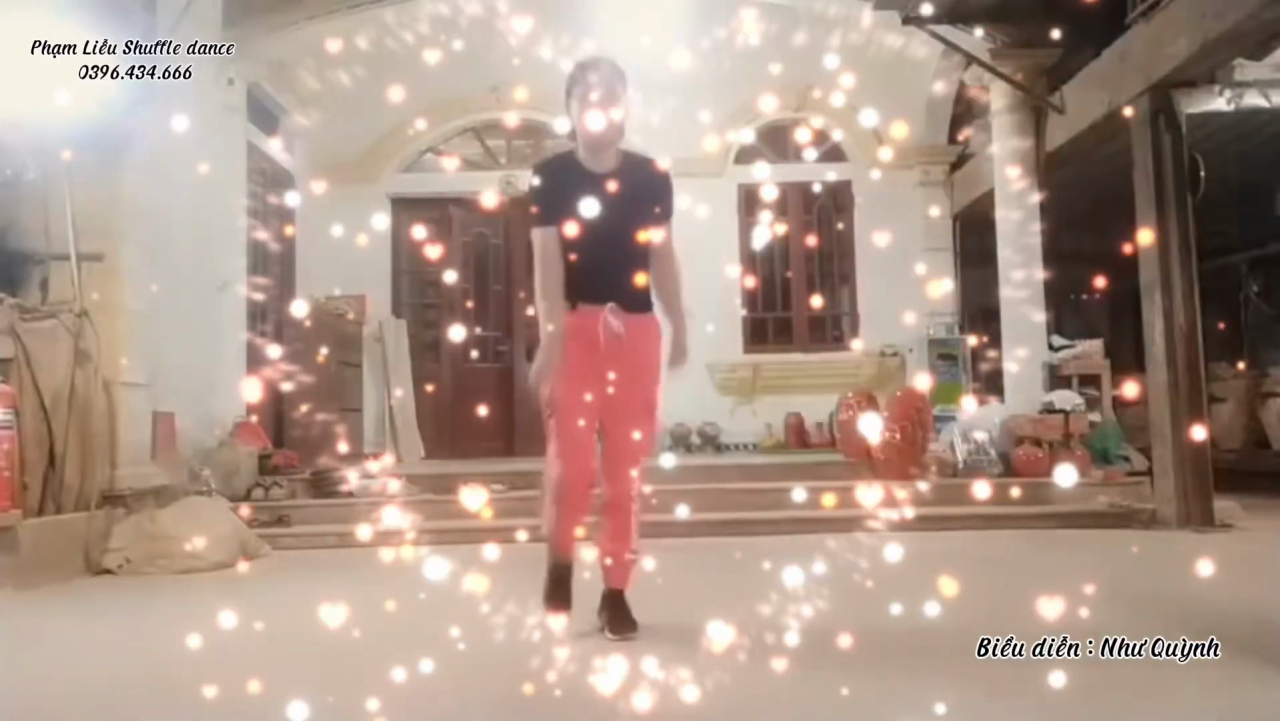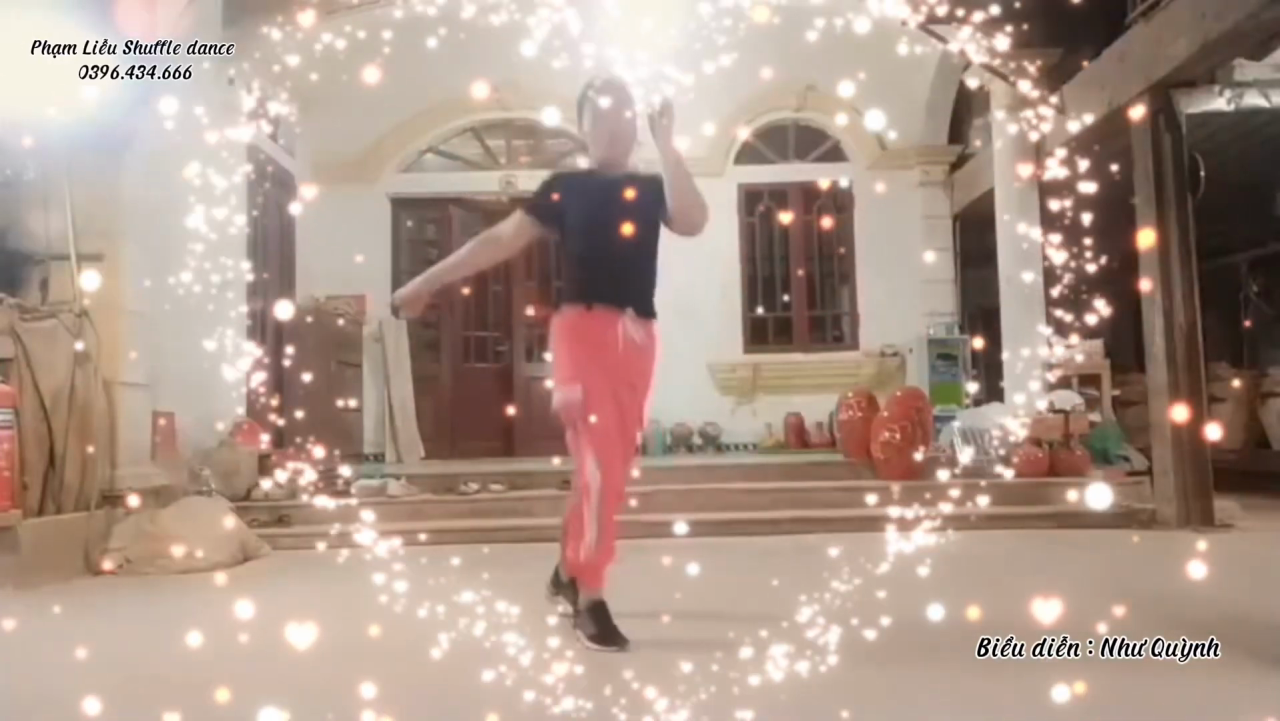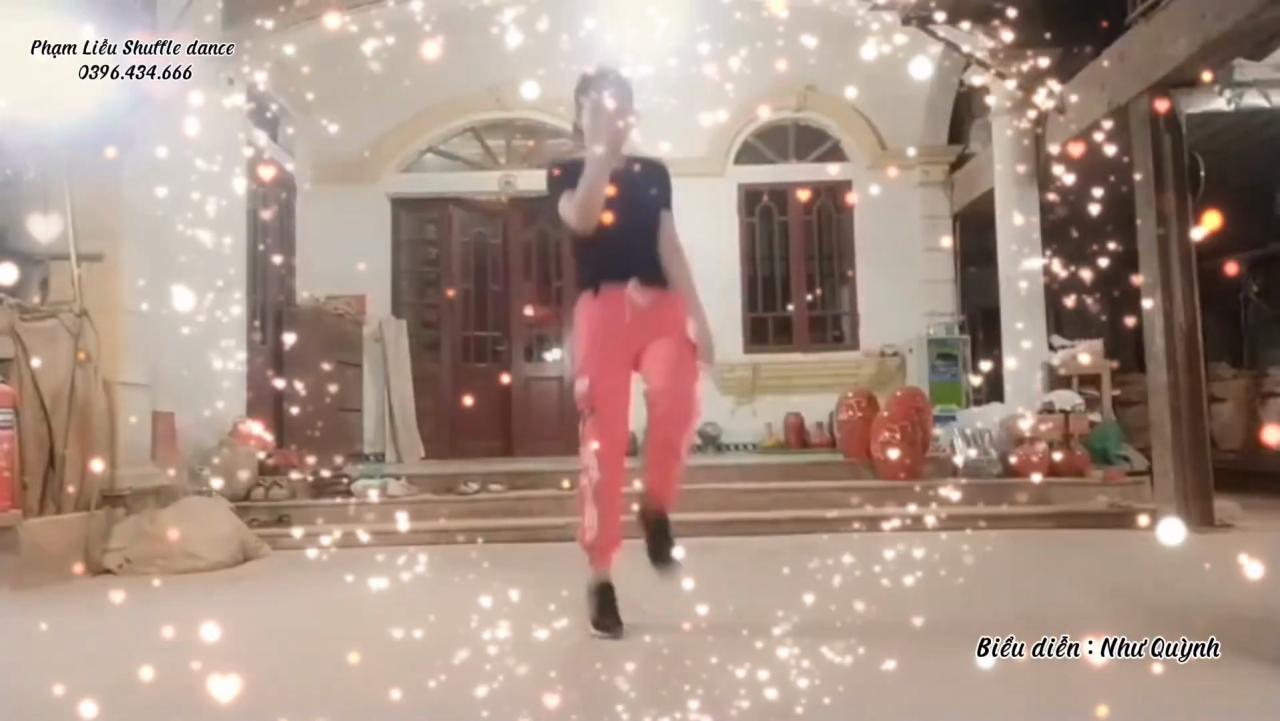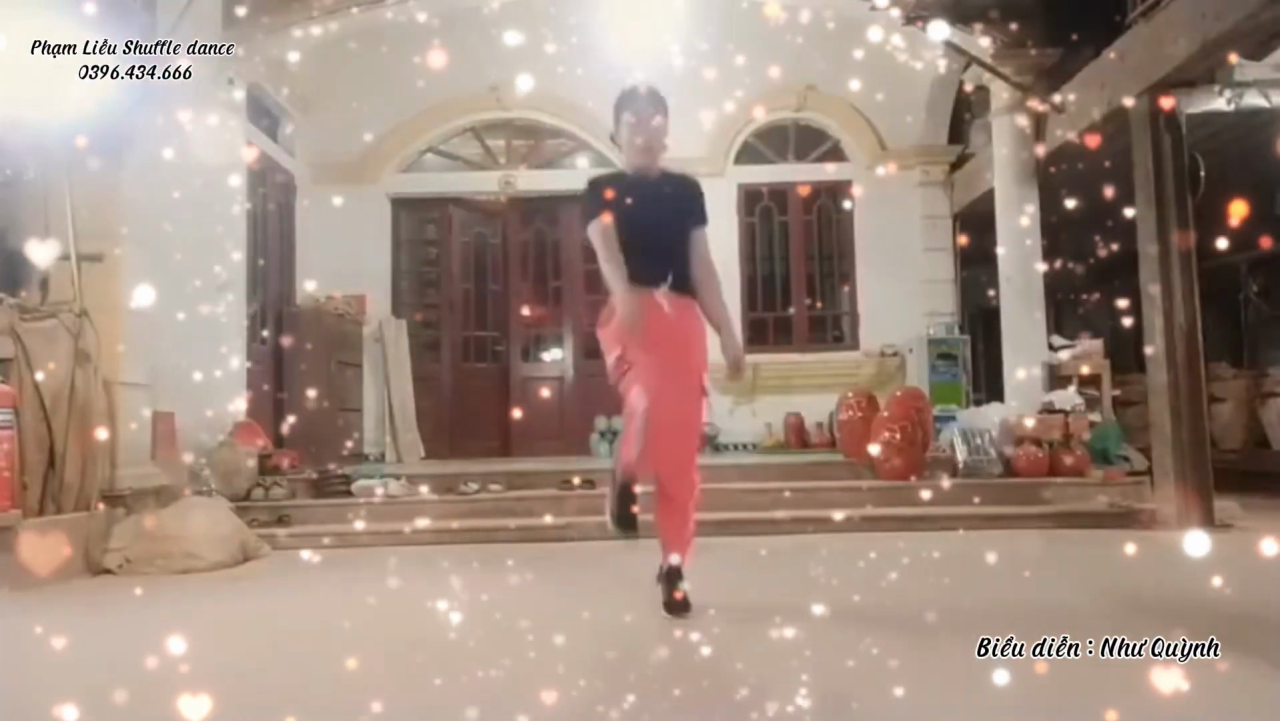
dt=0.4s
person 1, frame 1
left shoulder: (650, 176)
right shoulder: (551, 174)
right elbow: (547, 262)
left wrist: (678, 327)
right wrist: (551, 338)
left hip: (635, 330)
right hip: (575, 330)
left knee: (626, 469)
right knee: (570, 461)
left ankle: (615, 590)
right ankle: (560, 559)
person 1, frame 2
left shoulder: (655, 189)
right shoulder: (564, 188)
left elbow: (693, 222)
right elbow: (501, 241)
left wrist: (667, 146)
right wrist: (427, 283)
left hip: (637, 339)
right hip: (582, 331)
left knee: (611, 470)
right knee: (597, 466)
left ankle: (568, 573)
right ankle: (590, 600)
person 1, frame 3
left shoulder: (653, 172)
right shoulder: (566, 172)
left elbow: (670, 250)
right elbow: (581, 219)
left wrist: (699, 319)
right wrist: (600, 153)
left hip: (658, 307)
right hip: (601, 313)
left knee: (675, 394)
right knee: (603, 449)
left ankle: (656, 508)
right ankle: (600, 579)
person 1, frame 4
left shoulder: (686, 190)
right shoulder: (604, 188)
left elbow: (702, 266)
right elbow: (606, 251)
left wrist: (729, 337)
right wrist: (625, 296)
left hip: (683, 318)
right hip: (629, 315)
left knee: (683, 446)
right knee: (650, 398)
left ankle: (674, 563)
right ankle: (626, 477)
